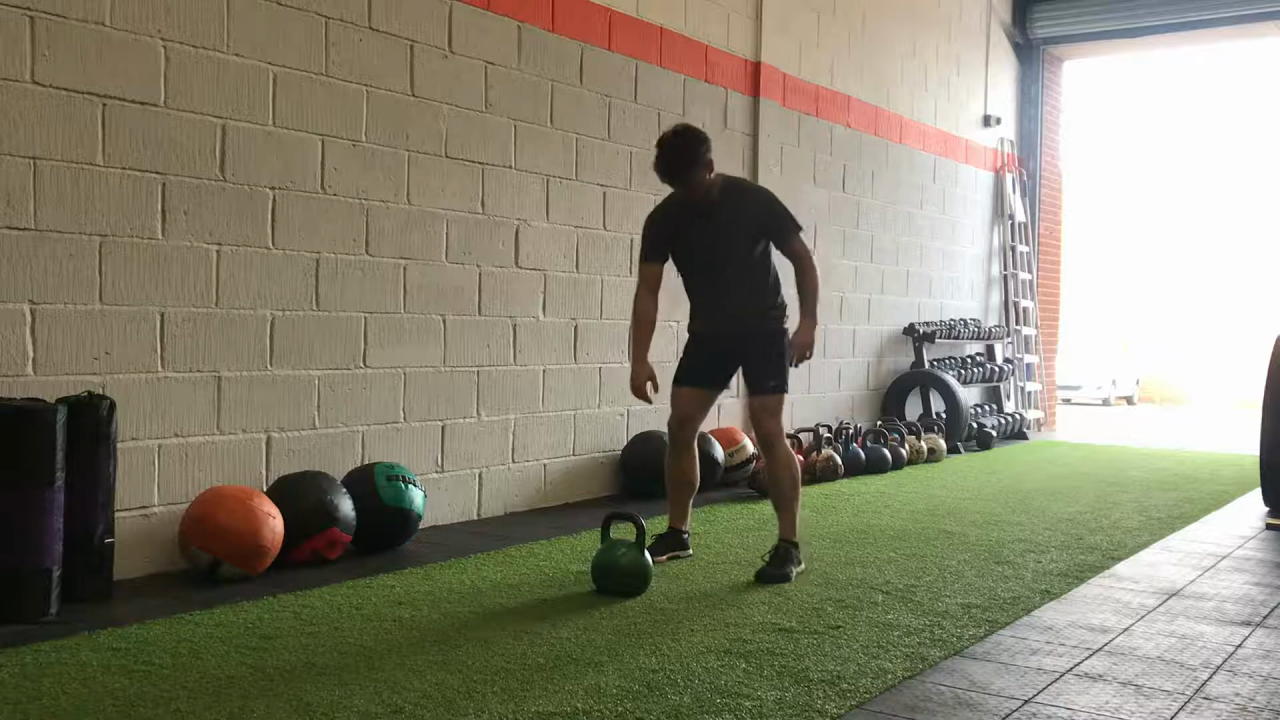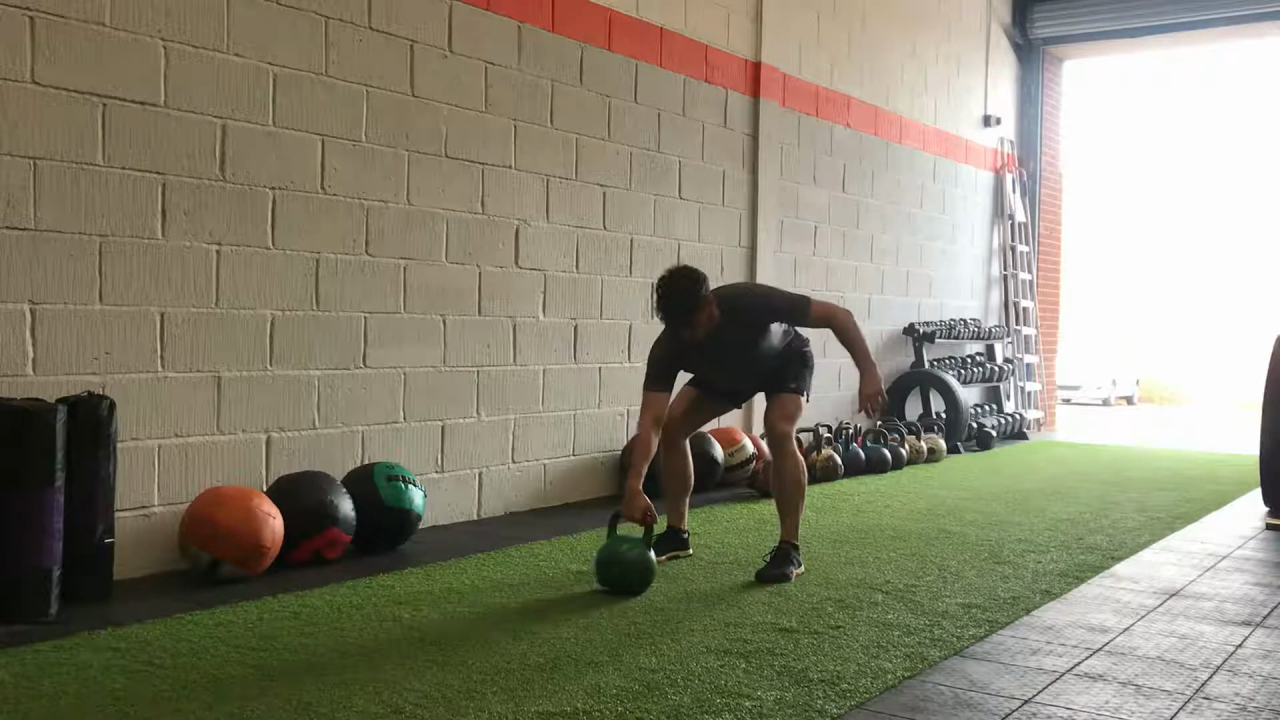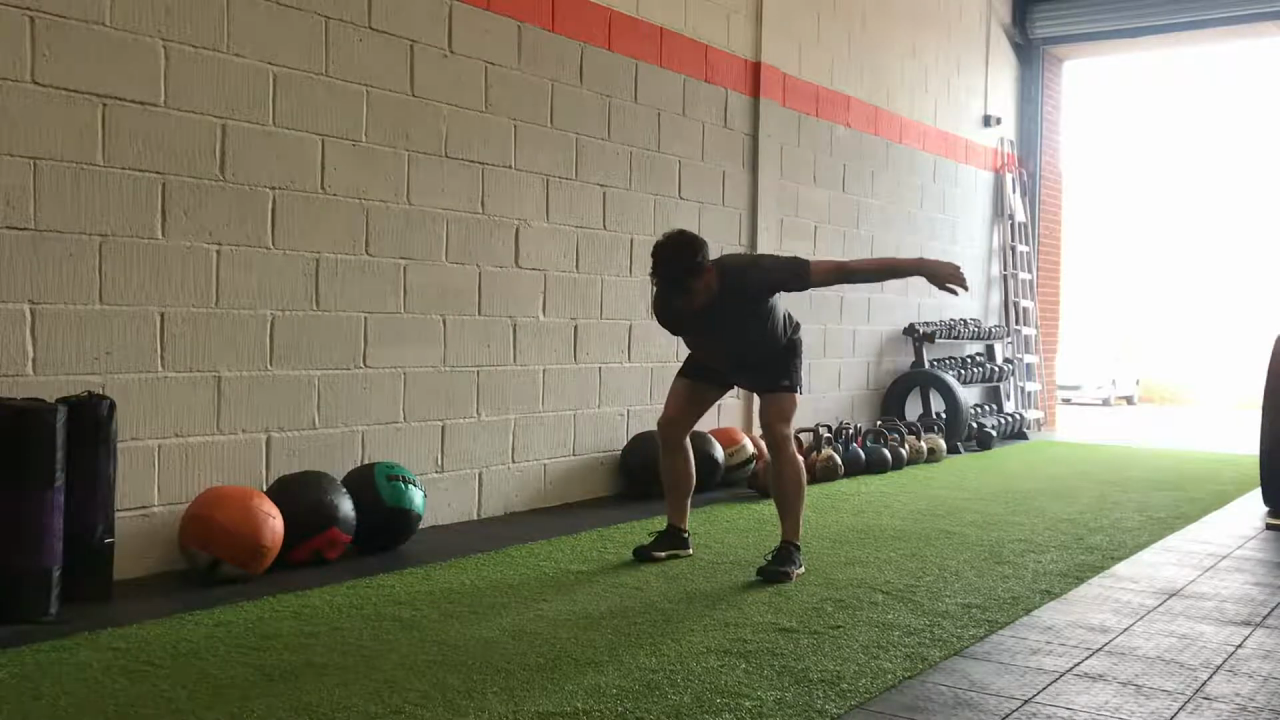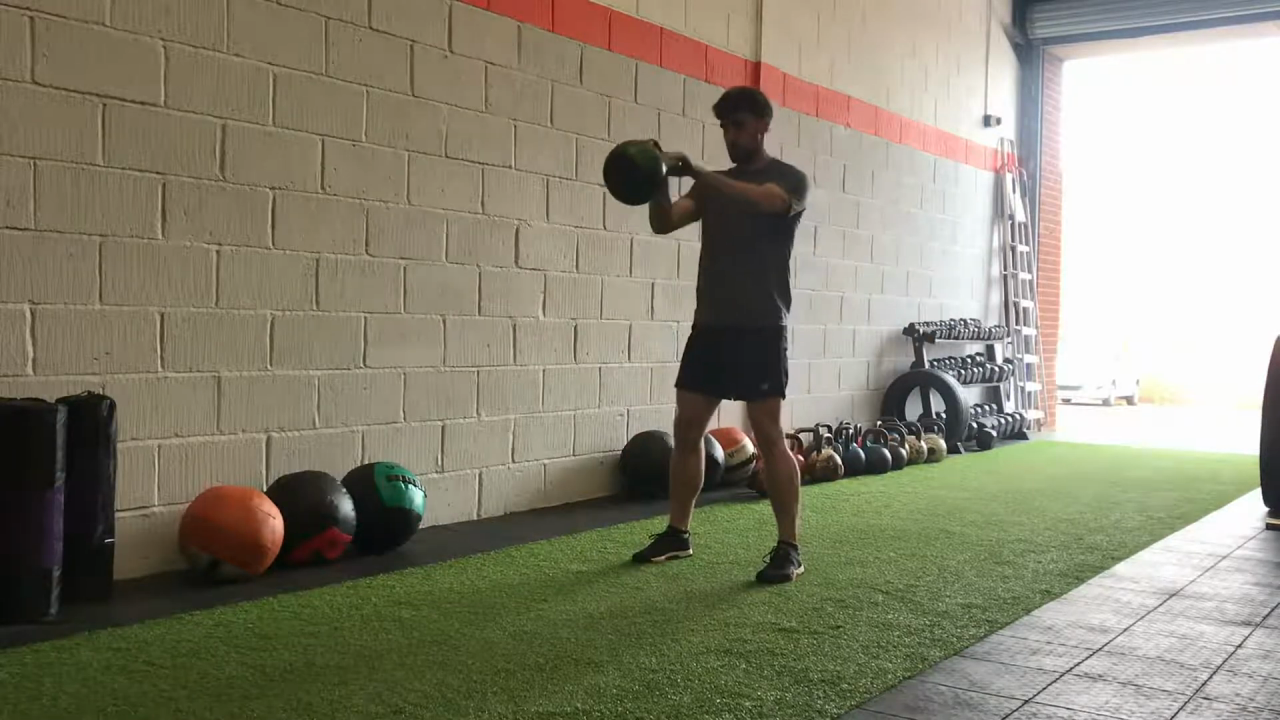
dt=1s
person 1, frame 1
left shoulder: (753, 200)
right shoulder: (662, 219)
left elbow: (802, 260)
right elbow: (647, 293)
left wrist: (807, 325)
right wrist: (639, 360)
left hip: (763, 331)
right hip: (708, 336)
left knee: (767, 429)
right knee: (680, 427)
left ankle: (790, 546)
right ankle: (677, 534)
person 1, frame 2
left shoulder: (751, 302)
right shoulder: (668, 348)
left elbow: (837, 315)
right elbow: (651, 421)
left wrist: (868, 372)
right wrist: (633, 488)
left hip: (786, 361)
right hip: (724, 375)
left knee: (779, 431)
right knee: (671, 429)
left ankle: (790, 550)
right ankle: (677, 534)
person 1, frame 3
left shoulder: (752, 273)
right shoulder: (666, 305)
left elbow: (843, 270)
right elbow: (700, 347)
left wrist: (922, 267)
right wrist: (743, 378)
left hip: (776, 350)
right hip: (720, 355)
left knee: (777, 434)
right knee: (670, 427)
left ankle: (790, 549)
right ankle: (676, 533)
person 1, frame 4
left shoulder: (788, 179)
right shoulder: (714, 185)
left elbow: (763, 201)
right elbow: (664, 224)
left wrist: (697, 172)
right wrist: (655, 182)
left hip: (759, 327)
right hip: (710, 325)
left knee: (768, 436)
right knee: (685, 430)
left ankle: (789, 548)
right ankle: (677, 533)
